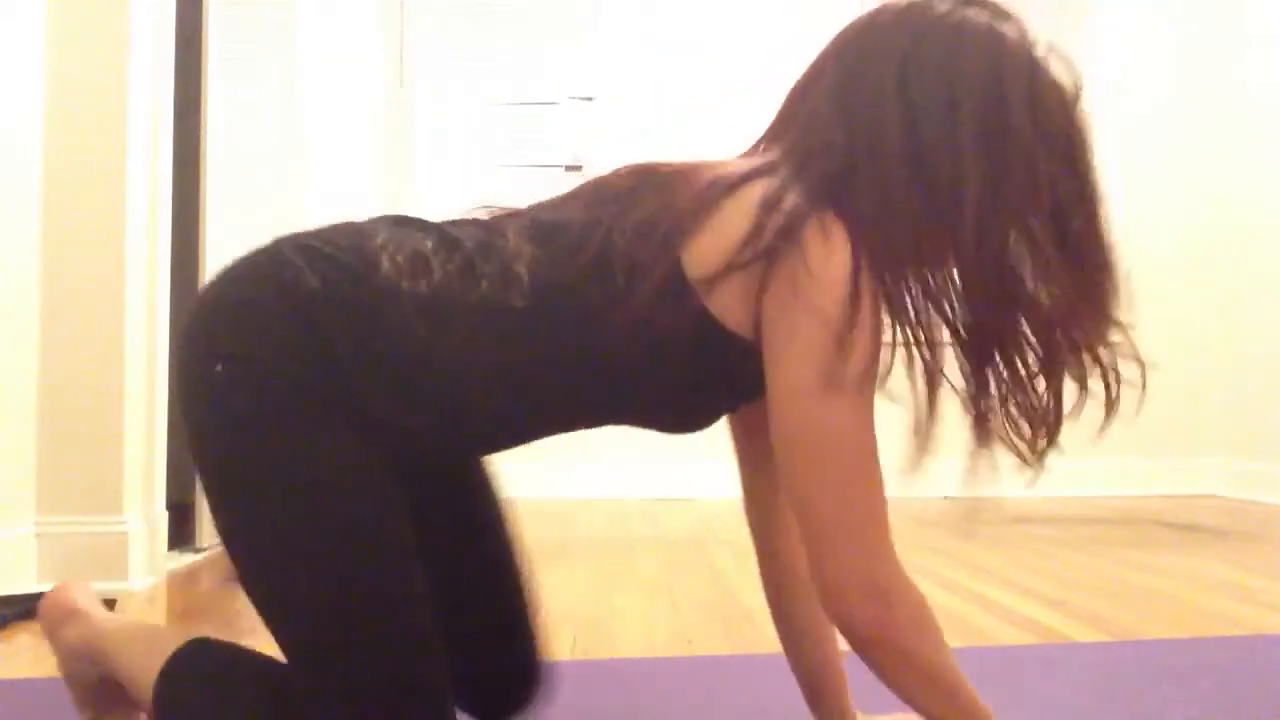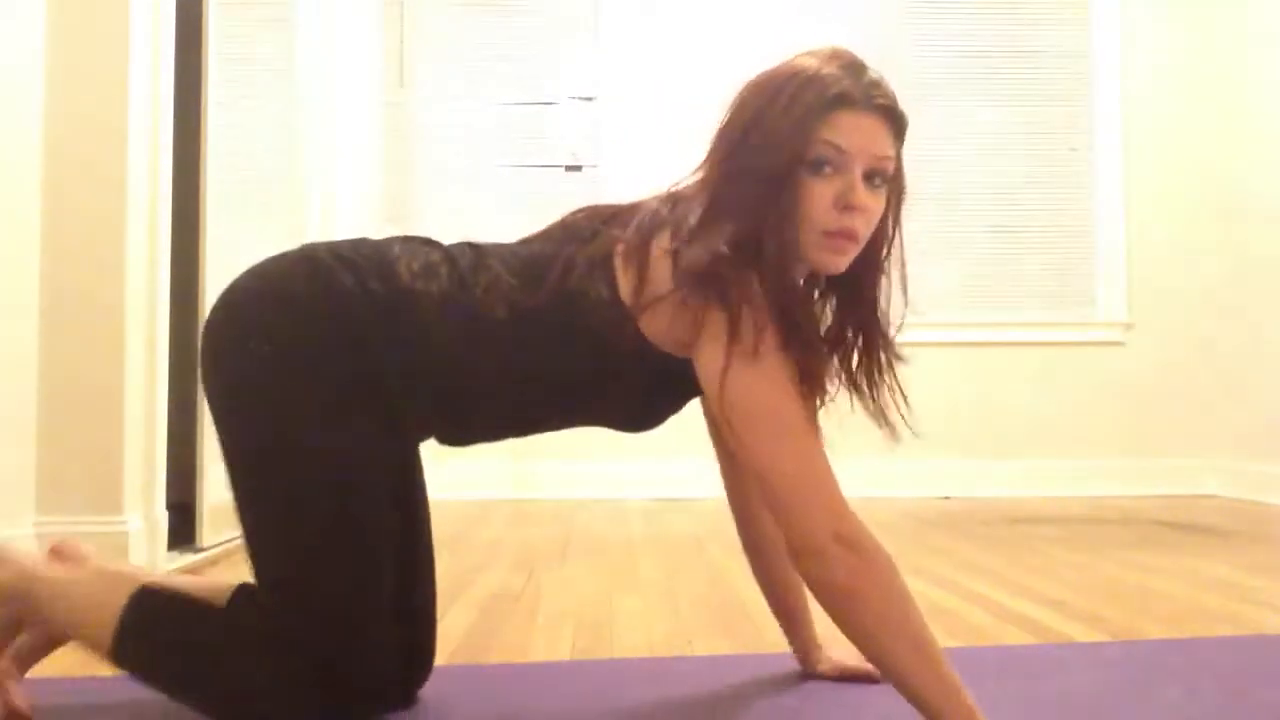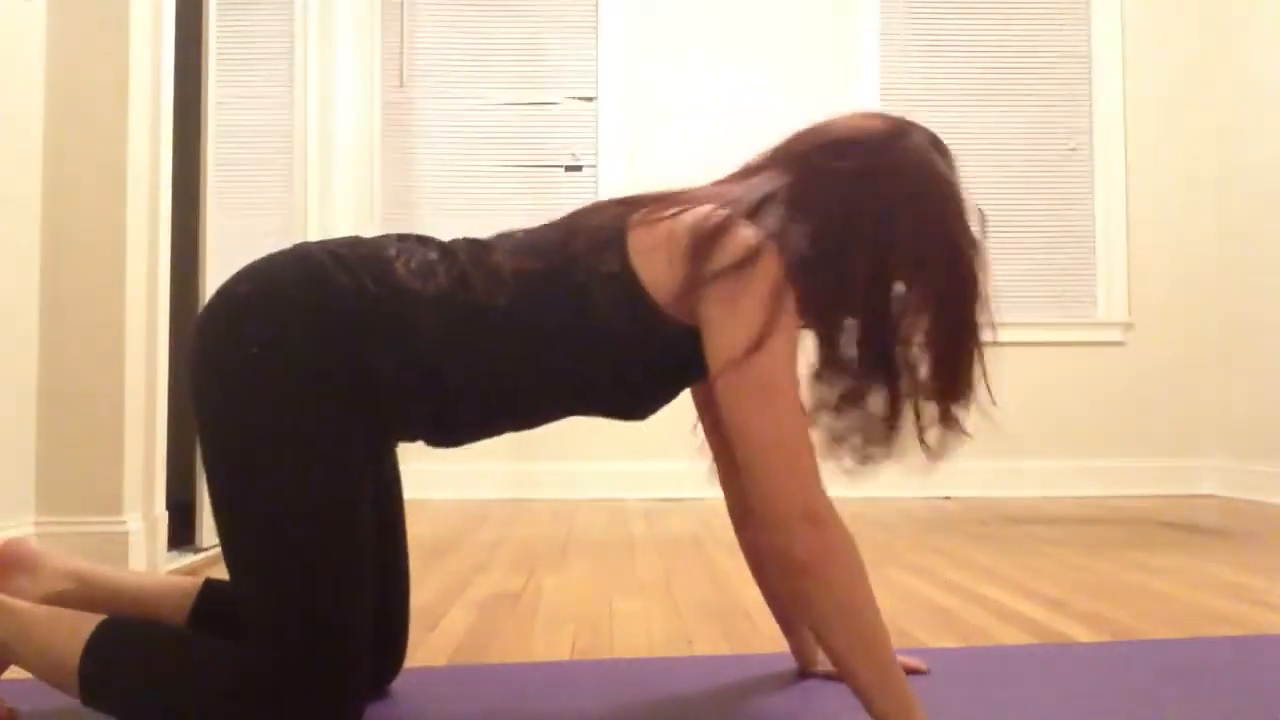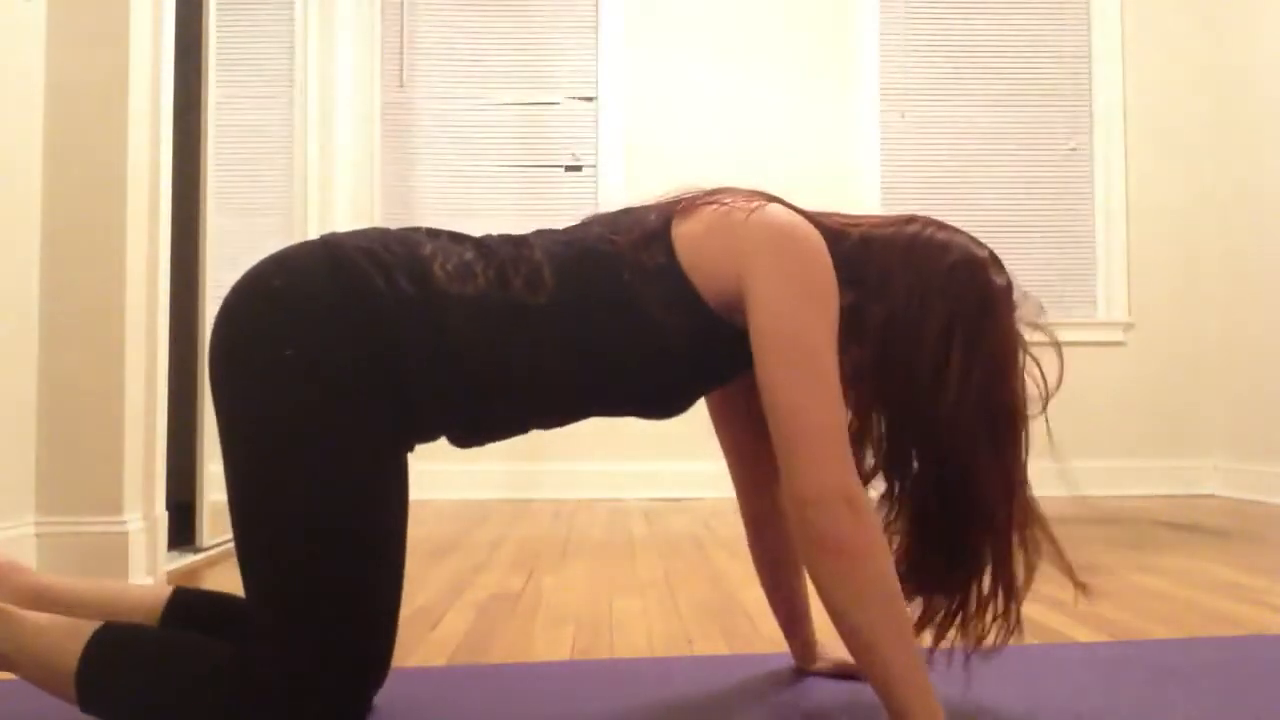
dt=0.7s
person 1, frame 1
left shoulder: (777, 223)
right shoulder: (817, 252)
left elbow: (787, 520)
right elbow: (856, 582)
left hip: (391, 376)
right hip: (279, 360)
left ankle: (301, 554)
person 1, frame 2
left shoulder: (741, 278)
right shoulder: (717, 277)
left elbow: (757, 491)
right elbow: (831, 543)
left hip: (345, 357)
right hip: (293, 341)
left ankle: (96, 588)
person 1, frame 3
left shoulder: (720, 253)
right shoulder: (746, 262)
left elbow: (752, 492)
right elbow: (798, 524)
left hip: (325, 354)
right hip: (281, 351)
person 1, frame 4
left shoulder: (748, 299)
right shoulder: (784, 254)
left elbow: (766, 488)
right elbow: (826, 511)
left hip: (350, 349)
right hip: (309, 335)
